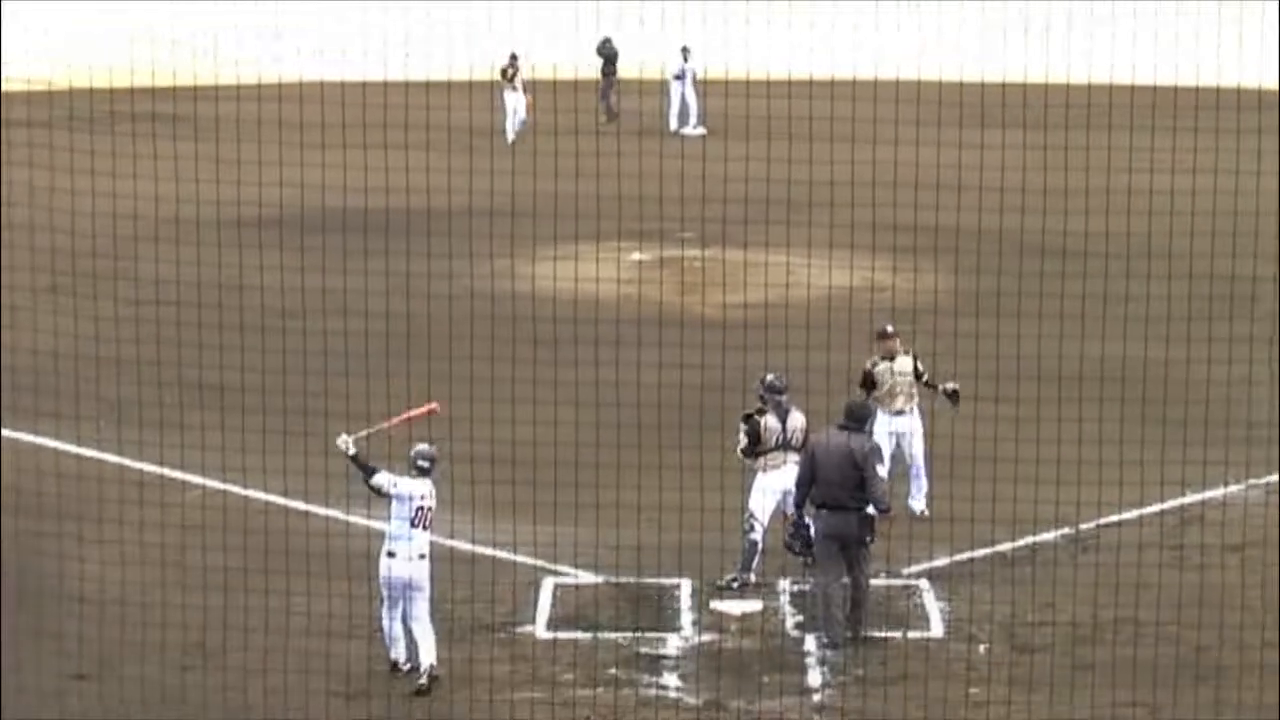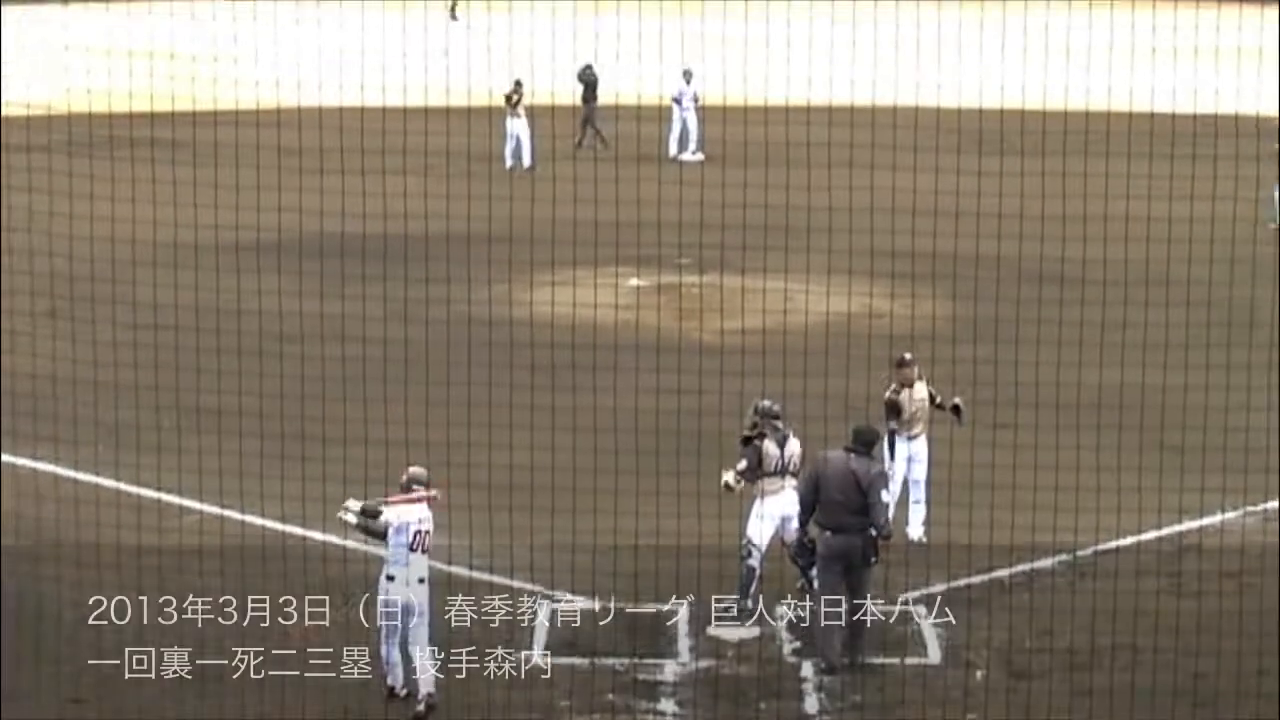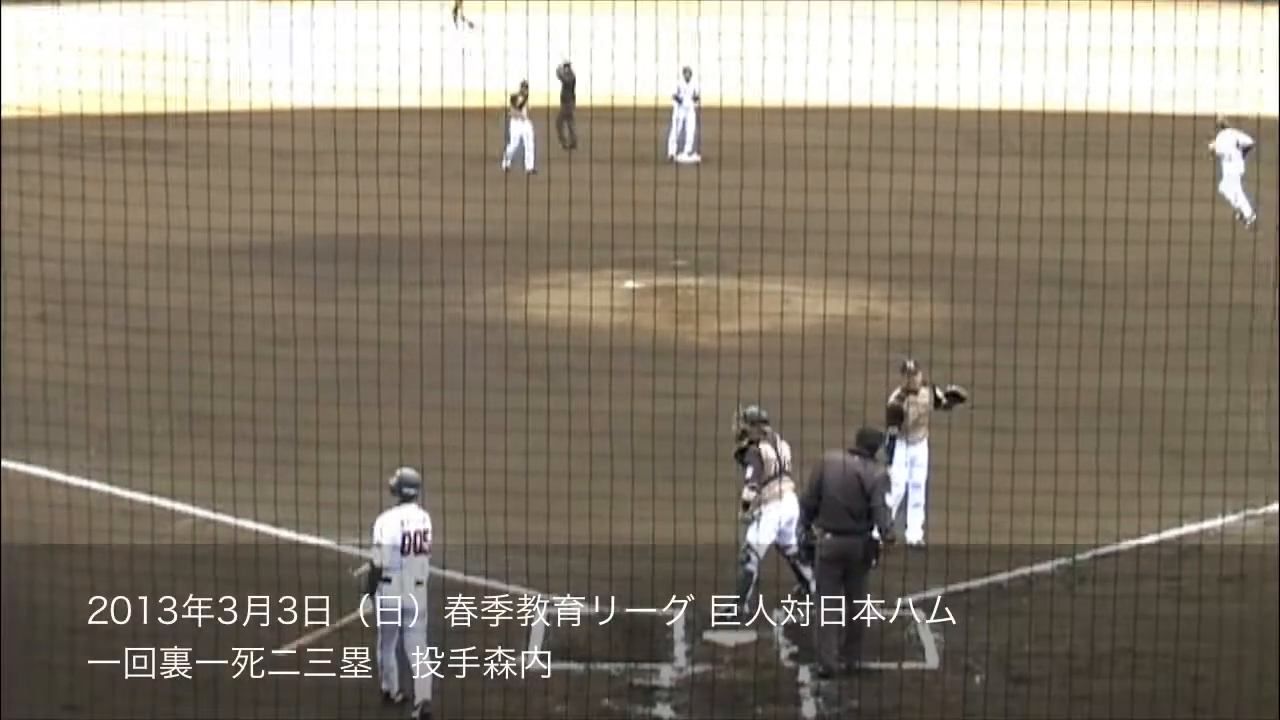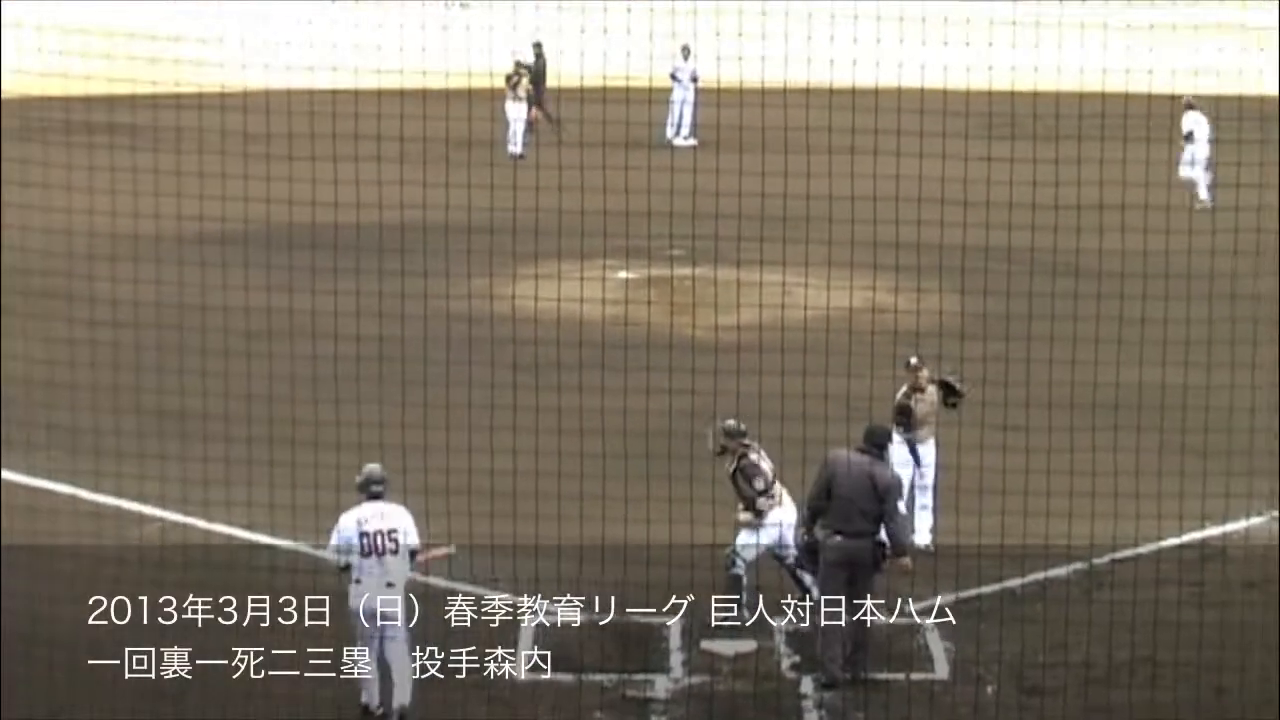
dt=0.3s
person 1, frame 1
left shoulder: (406, 486)
right shoulder: (428, 487)
left elbow: (378, 479)
right elbow: (385, 490)
left wrist: (352, 455)
right wrist: (360, 465)
left hip: (393, 562)
right hip: (419, 563)
left knee: (391, 612)
right knee: (419, 616)
left ankle: (399, 659)
right ankle: (428, 665)
person 1, frame 2
left shoulder: (404, 511)
right shoulder: (424, 513)
left elbow: (383, 517)
right elbow: (385, 530)
left wrist: (359, 508)
right wrist: (356, 520)
left hip: (393, 586)
right hip: (419, 587)
left knee: (390, 638)
right knee: (420, 642)
left ankle: (396, 685)
right ankle: (427, 692)
person 1, frame 3
left shoulder: (387, 519)
right shoulder: (424, 517)
left elbow: (378, 562)
left wrist: (368, 596)
left hip: (389, 589)
right hip: (417, 590)
left knee: (387, 644)
right knee: (417, 648)
left ankle: (391, 691)
person 1, frame 4
left shoulder: (349, 518)
right shoulder: (401, 513)
left elbow: (338, 559)
right elbow: (413, 553)
left hip: (362, 593)
right hip: (393, 593)
left knee: (367, 649)
right knee: (398, 652)
person 2, frame 1
left shoulder: (818, 440)
right shoulder: (868, 446)
left elbow: (804, 479)
right elbow: (874, 483)
left wrist: (798, 508)
right wrist: (882, 507)
left hip: (825, 517)
right hip: (856, 519)
left knee: (828, 578)
right knee: (859, 576)
left ankle: (833, 634)
right ankle: (856, 627)
person 2, frame 2
left shoulder: (824, 461)
right shoulder: (874, 470)
left elbow: (807, 498)
right elbow: (878, 507)
left wrist: (803, 523)
right wrist: (884, 532)
left hip: (829, 540)
right hip: (859, 541)
left knee: (830, 601)
right knee: (859, 599)
left ankle: (830, 659)
right ankle: (855, 653)
person 2, frame 3
left shoulder: (827, 461)
right shoulder: (877, 473)
left elbow: (809, 498)
right elbow: (880, 509)
left wrist: (806, 524)
right wrist: (887, 536)
left hip: (829, 541)
right hip: (859, 544)
left knee: (827, 603)
right knee: (856, 603)
left ankle: (827, 663)
right ankle: (851, 658)
person 2, frame 4
left shoulder: (835, 459)
right shoulder: (887, 476)
left elbow: (816, 498)
right elbow: (892, 516)
left wrist: (808, 524)
right wrist: (901, 551)
left hip: (835, 542)
right hip: (866, 547)
left knee: (831, 609)
left ankle: (832, 672)
right ankle: (857, 667)
person 3, frame 1
left shoulder: (759, 419)
right shoulder: (798, 415)
left elbow: (746, 452)
right elbow: (802, 447)
left wrist: (743, 434)
left hip: (769, 476)
right hip: (793, 472)
left knee: (754, 525)
left ankle: (745, 574)
person 3, frame 2
left shoulder: (758, 443)
right shoulder: (793, 441)
left elbow: (742, 472)
right elbow: (795, 471)
left wrist: (728, 479)
left hip: (768, 502)
right hip: (791, 498)
left knee: (752, 551)
right knee: (798, 544)
left ankle: (745, 601)
right ankle: (814, 581)
person 3, frame 3
left shoulder: (753, 450)
right shoulder: (778, 442)
left elbow: (752, 484)
left wrist: (746, 509)
left hip: (771, 509)
right hip: (790, 503)
left knee: (749, 557)
right knee: (792, 549)
left ankle: (742, 607)
right ankle: (810, 587)
person 3, frame 4
left shoulder: (746, 464)
right shoulder: (749, 451)
left elbow: (766, 495)
left wrist: (753, 516)
right wrist: (748, 507)
left hip: (770, 518)
right hip: (786, 510)
left knee: (736, 560)
right knee: (789, 556)
left ankle: (738, 613)
right ankle: (813, 593)
person 4, frame 1
left shoulder: (910, 356)
right shoulder: (873, 367)
left elbow: (922, 377)
right elbow: (863, 397)
left wrist: (941, 389)
left hip: (911, 416)
right hip: (886, 419)
left knee: (917, 461)
right knee: (879, 462)
left ankle: (918, 503)
person 4, frame 2
left shoulder: (922, 382)
right shoulder: (893, 396)
left elbow: (934, 400)
right elbow: (891, 429)
left wrist: (949, 406)
right wrist: (891, 459)
left hip: (919, 441)
right hip: (899, 442)
left knee: (919, 487)
right knee: (892, 486)
left ankle: (916, 531)
person 4, frame 3
left shoulder: (928, 389)
right shoulder: (897, 401)
left elbow: (942, 403)
right elbow: (892, 436)
left wrist: (951, 399)
right wrist: (890, 464)
left hip: (923, 446)
right hip: (903, 447)
left knee: (921, 490)
right knee: (896, 490)
left ankle: (914, 535)
person 4, frame 4
left shoulder: (936, 385)
right shoulder: (903, 400)
left elbow: (952, 404)
right elbow: (906, 435)
left wrist: (956, 394)
right wrist: (917, 465)
left hip: (927, 443)
right hip: (904, 445)
left knee: (925, 491)
right knee: (899, 490)
left ankle: (923, 538)
